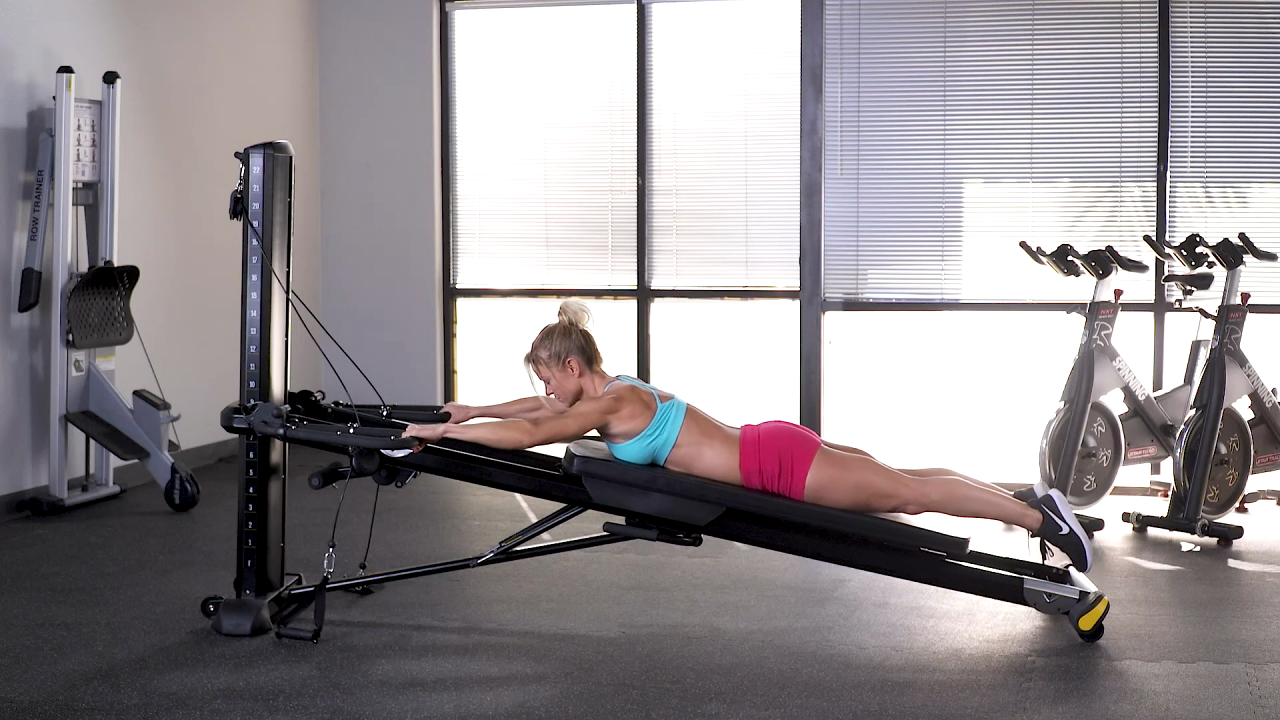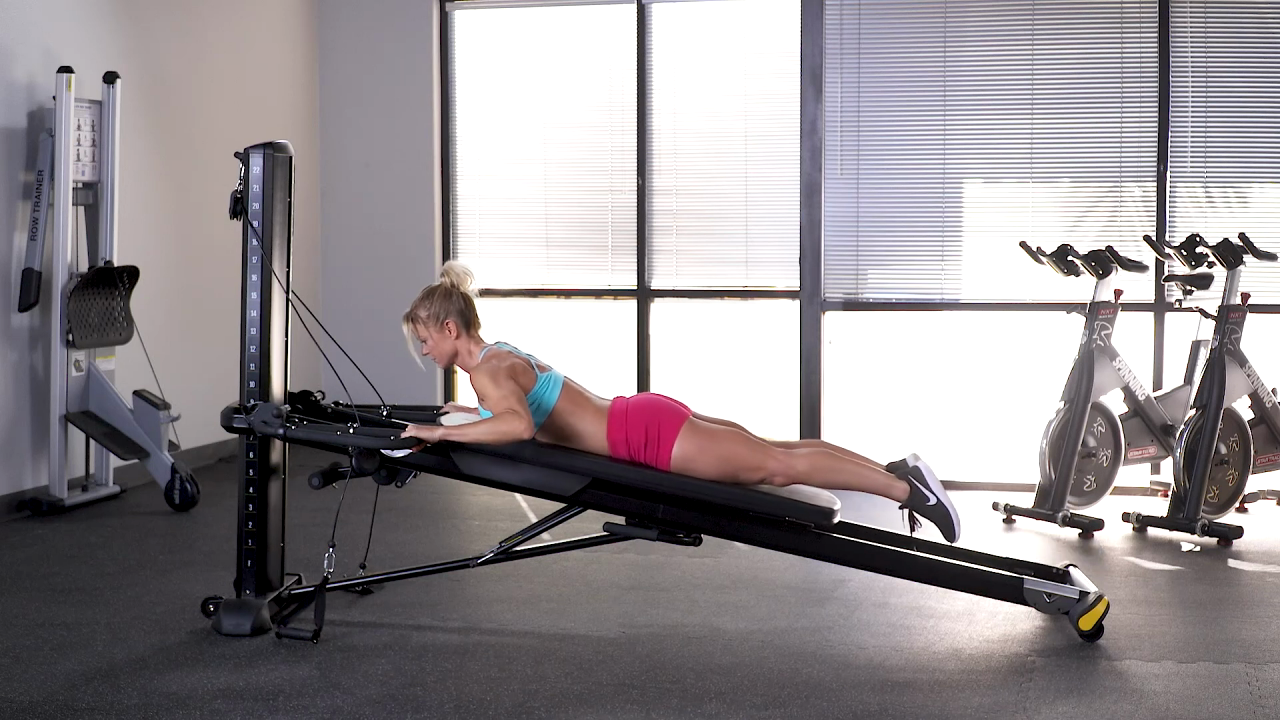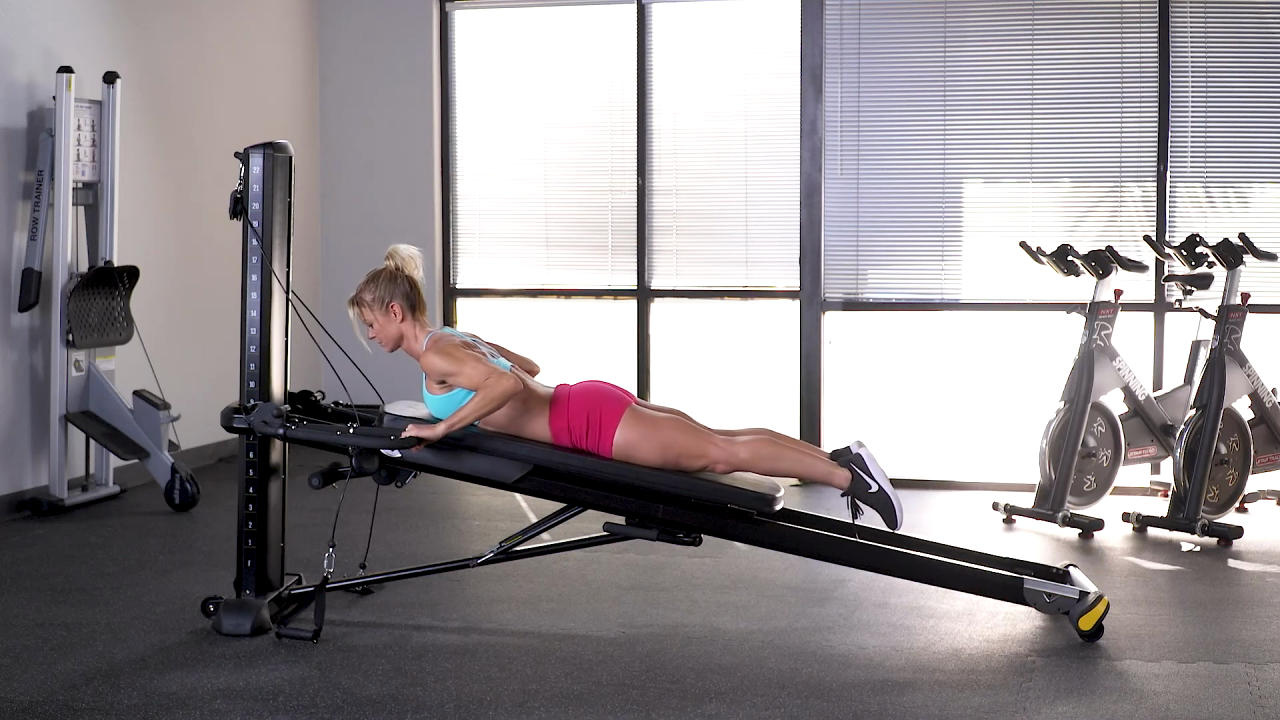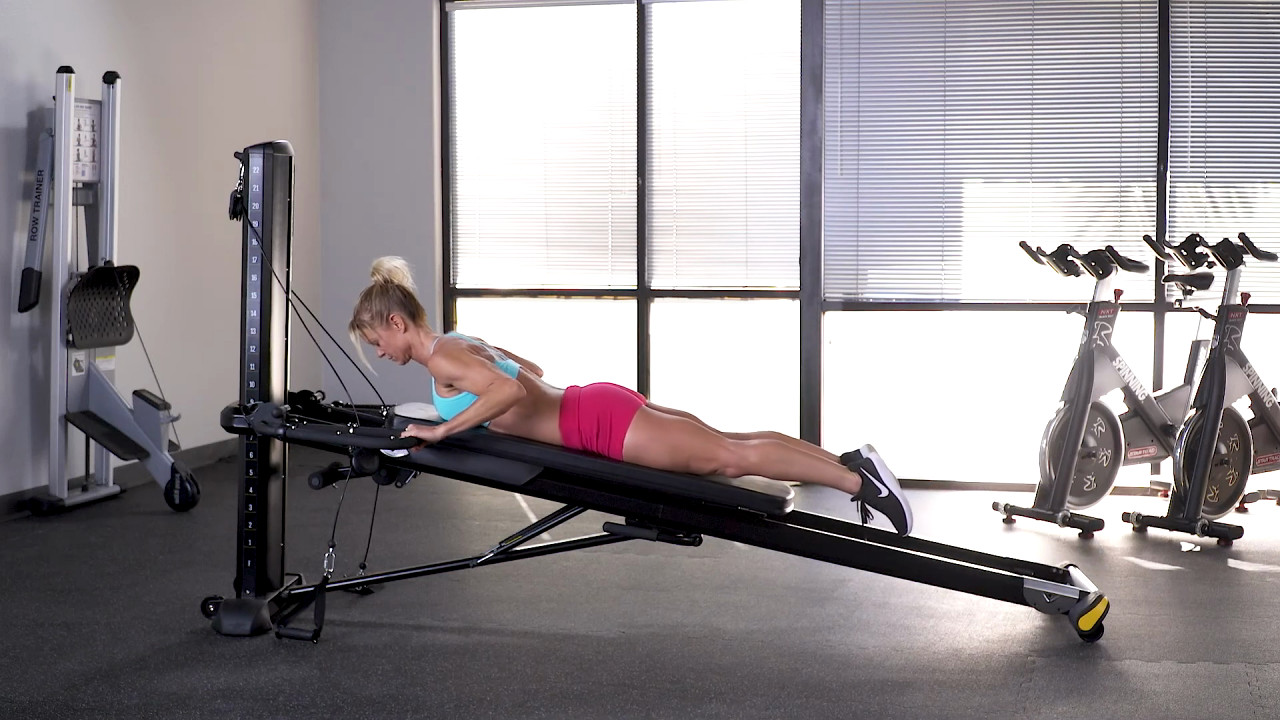
dt=1s
person 1, frame 1
left shoulder: (610, 405)
right shoulder: (611, 389)
left elbow: (527, 434)
right elbow: (542, 408)
left wrist: (442, 432)
right wrist: (473, 409)
left hip: (775, 463)
right hip: (774, 448)
left knee: (907, 495)
right knee: (904, 484)
left ankle: (1037, 518)
right ankle: (1027, 501)
person 1, frame 2
left shoulder: (487, 368)
right shoulder: (502, 354)
left elbow: (520, 428)
left wrist: (441, 432)
right wrist: (480, 410)
left hip: (646, 435)
right hip: (647, 418)
left knee: (777, 466)
right knee: (774, 452)
left ankle: (905, 489)
right ankle: (898, 471)
person 1, frame 3
left shoulder: (434, 354)
right shoulder: (453, 337)
left elbow: (507, 384)
left wrist: (441, 427)
right wrist: (461, 399)
left hip: (587, 422)
right hip: (589, 404)
left knee: (719, 455)
right knee: (721, 439)
left ankle: (847, 476)
right ankle: (839, 459)
person 1, frame 4
left shoulder: (440, 356)
right shoulder: (459, 342)
left elbow: (510, 388)
left wrist: (444, 429)
right wrist: (464, 402)
left hip: (599, 424)
right hip: (602, 407)
left knee: (729, 458)
right knee: (731, 442)
left ankle: (858, 481)
right ankle: (849, 462)
